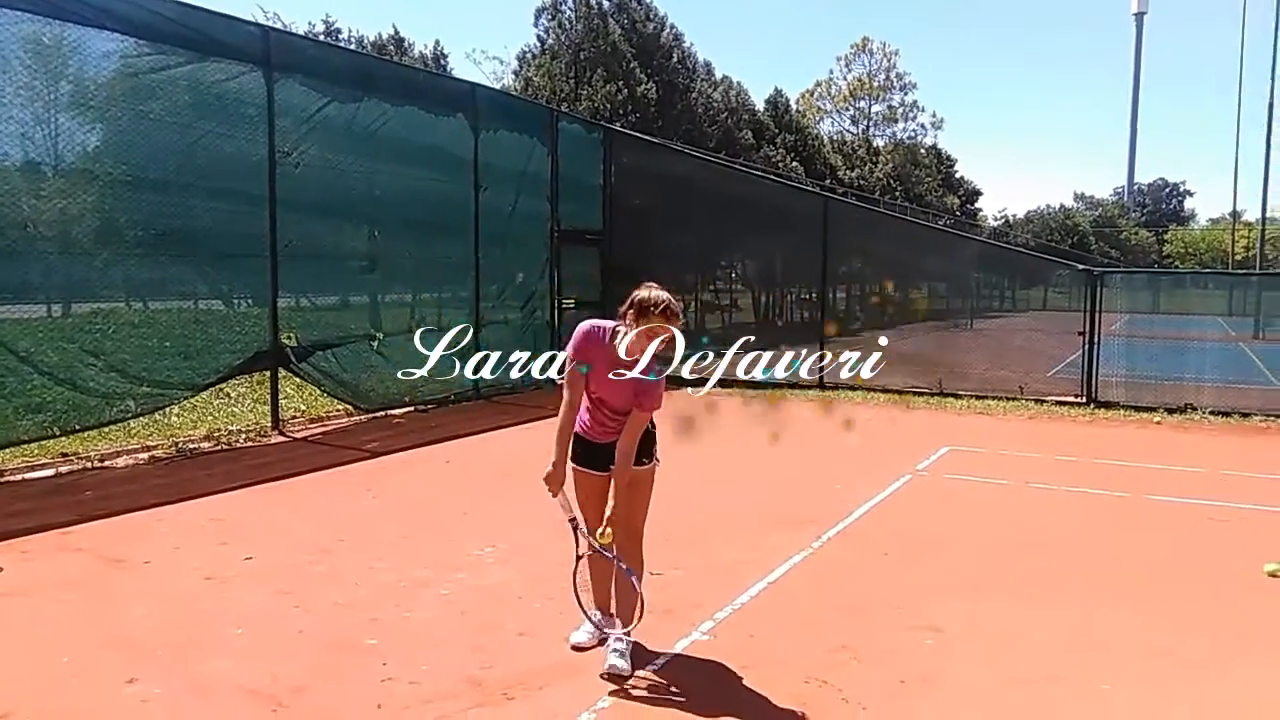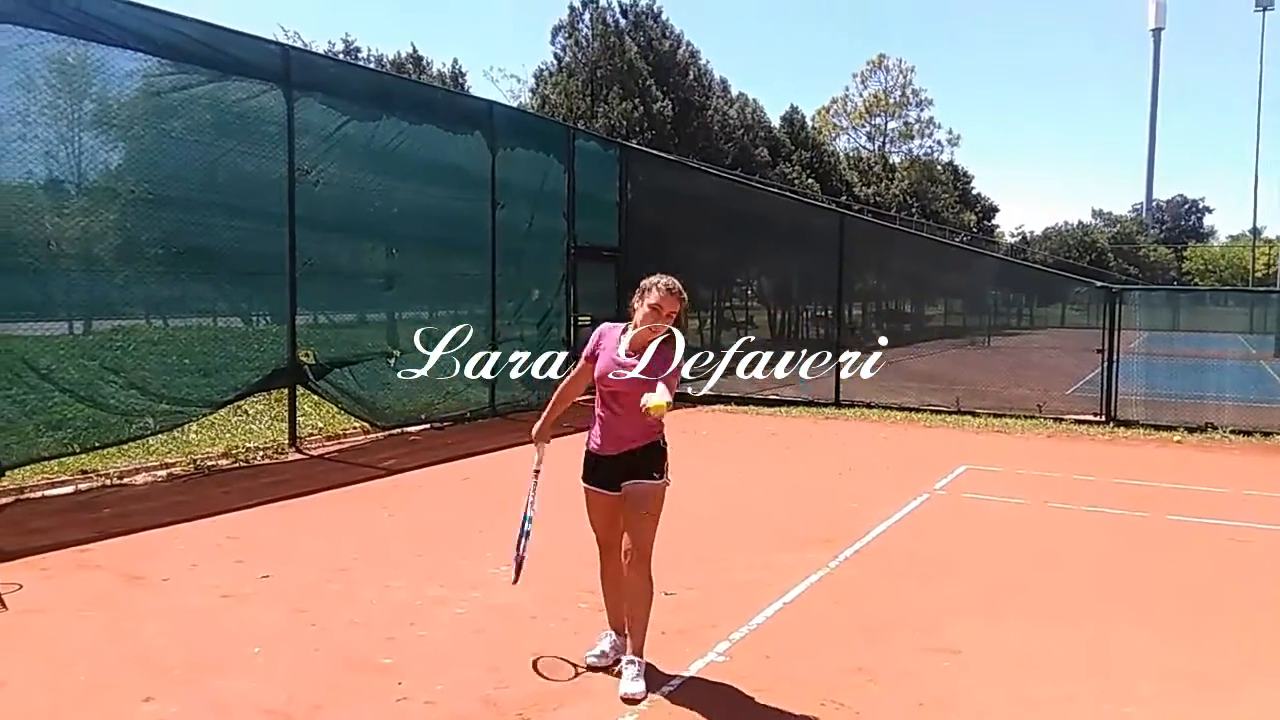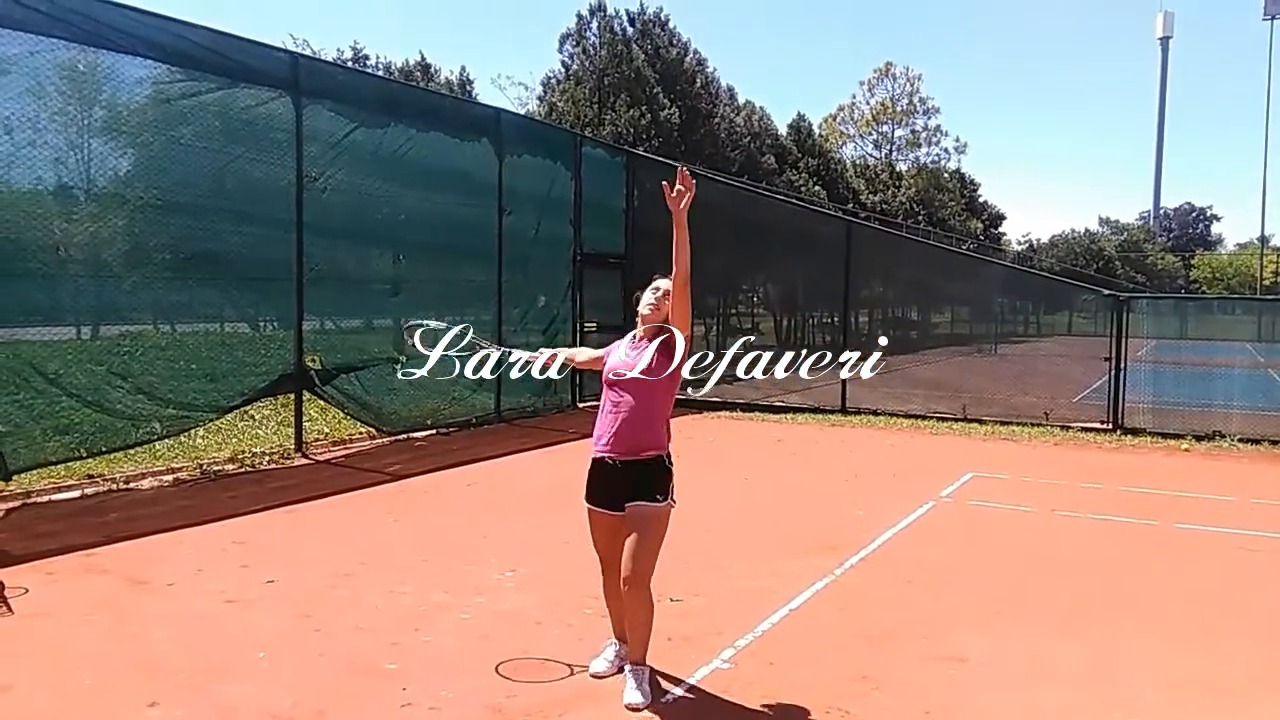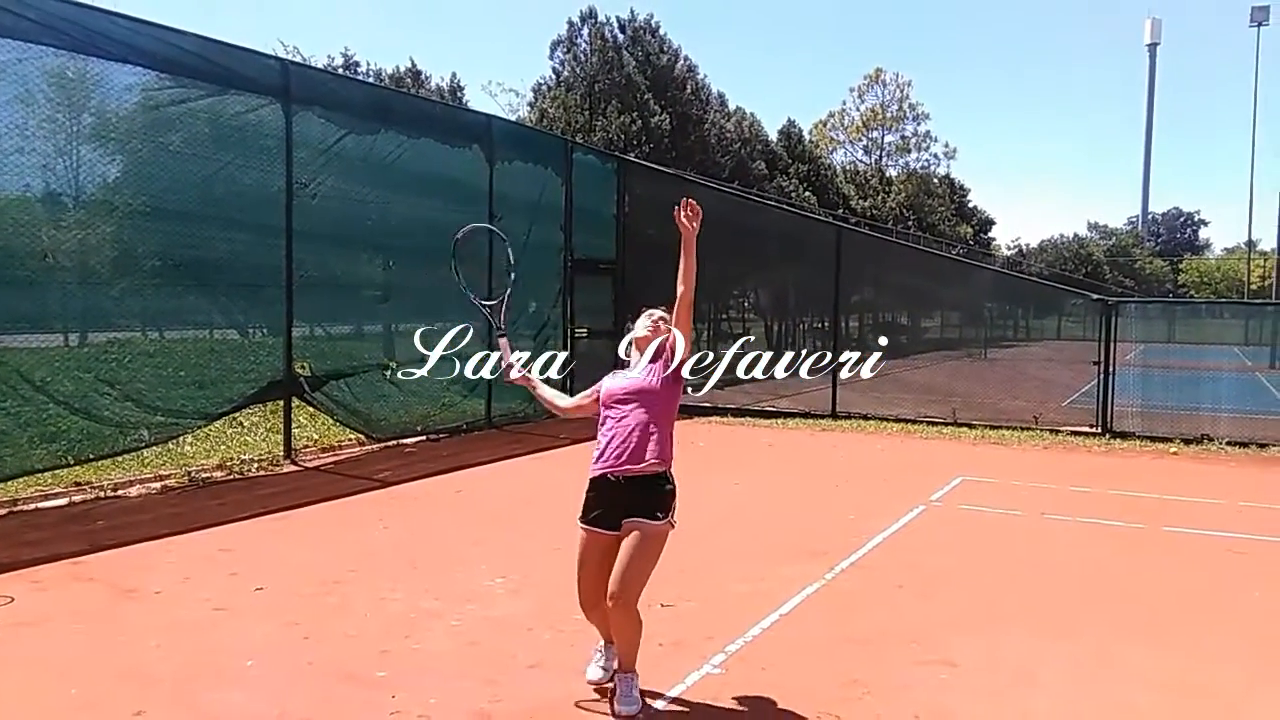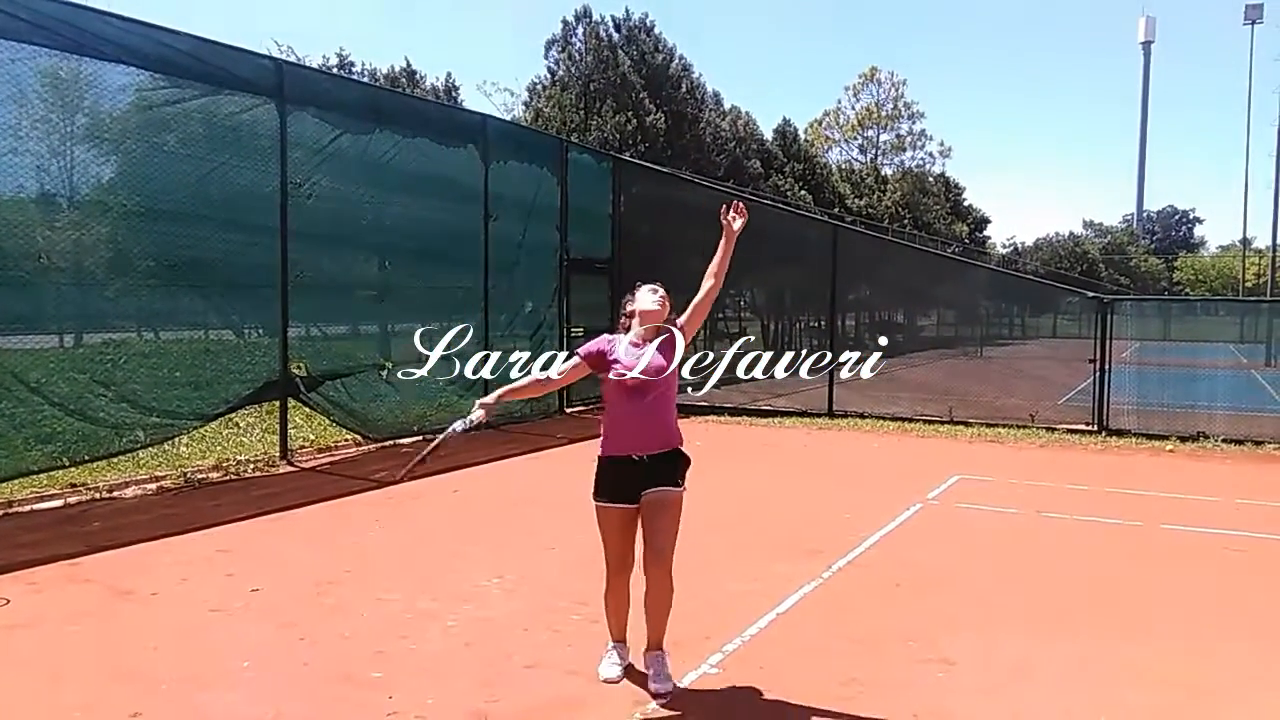
dt=0.4s
person 1, frame 1
left shoulder: (653, 373)
right shoulder: (589, 334)
left elbow: (628, 440)
right elbow: (571, 401)
left wrist: (616, 503)
right wrist: (559, 461)
left hip: (634, 448)
right hip: (588, 442)
left knee: (627, 537)
right knee: (596, 533)
left ankle: (622, 635)
right ankle: (601, 615)
person 1, frame 2
left shoulder: (667, 356)
right shoulder: (604, 335)
left elbow: (659, 393)
right elbow: (576, 379)
left wrist: (664, 350)
right wrist: (548, 419)
left hip: (644, 461)
right hip: (599, 459)
left knee: (634, 560)
right knee: (608, 555)
left ankle: (636, 659)
right ankle: (615, 635)
person 1, frame 3
left shoulder: (672, 346)
right shoulder: (619, 349)
left elbow: (681, 280)
right elbow: (587, 358)
left wrist: (678, 217)
right wrist: (554, 352)
left hip: (648, 473)
right hip: (603, 471)
left knee: (634, 580)
right knee: (611, 577)
left ankle: (638, 666)
right ankle: (620, 642)
person 1, frame 4
left shoulder: (669, 363)
right shoulder: (613, 380)
left elbow: (685, 298)
right elbow: (568, 407)
left wrist: (689, 239)
right wrist: (527, 379)
left hip: (650, 492)
right hip: (603, 492)
left knee: (620, 597)
right knee: (591, 601)
left ankle: (625, 674)
right ankle: (609, 646)
person 1, frame 5
left shoulder: (673, 340)
right shoulder: (605, 345)
left elbow: (707, 293)
right elbow: (549, 380)
left wrist: (729, 239)
right wrist: (496, 397)
left hip: (664, 465)
right hip: (615, 466)
left knee: (659, 569)
right knee: (617, 569)
left ankle: (656, 654)
right ankle: (617, 645)
